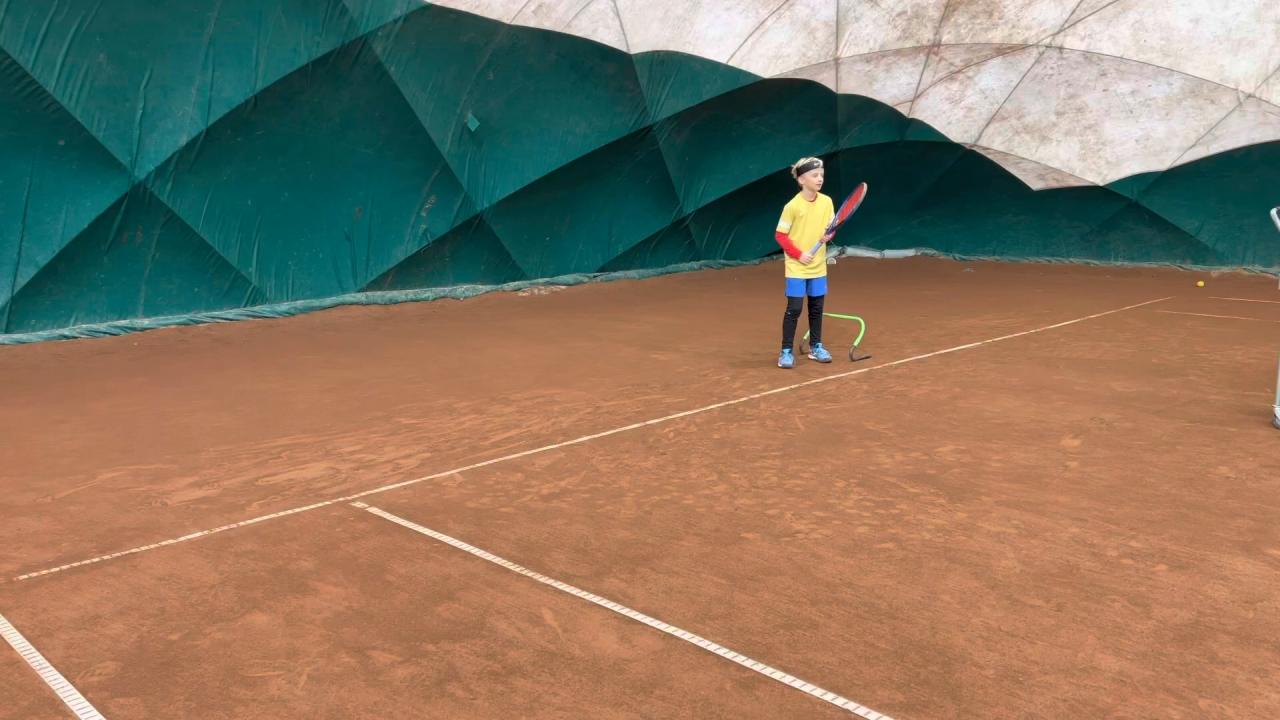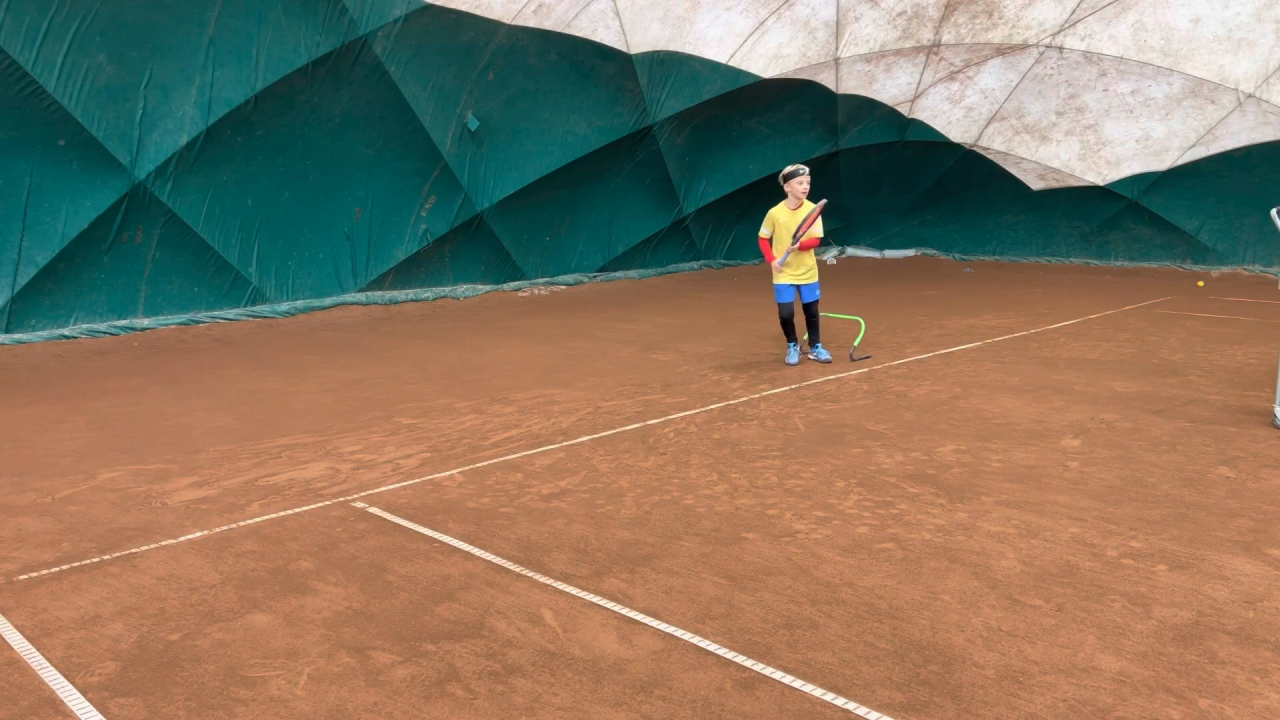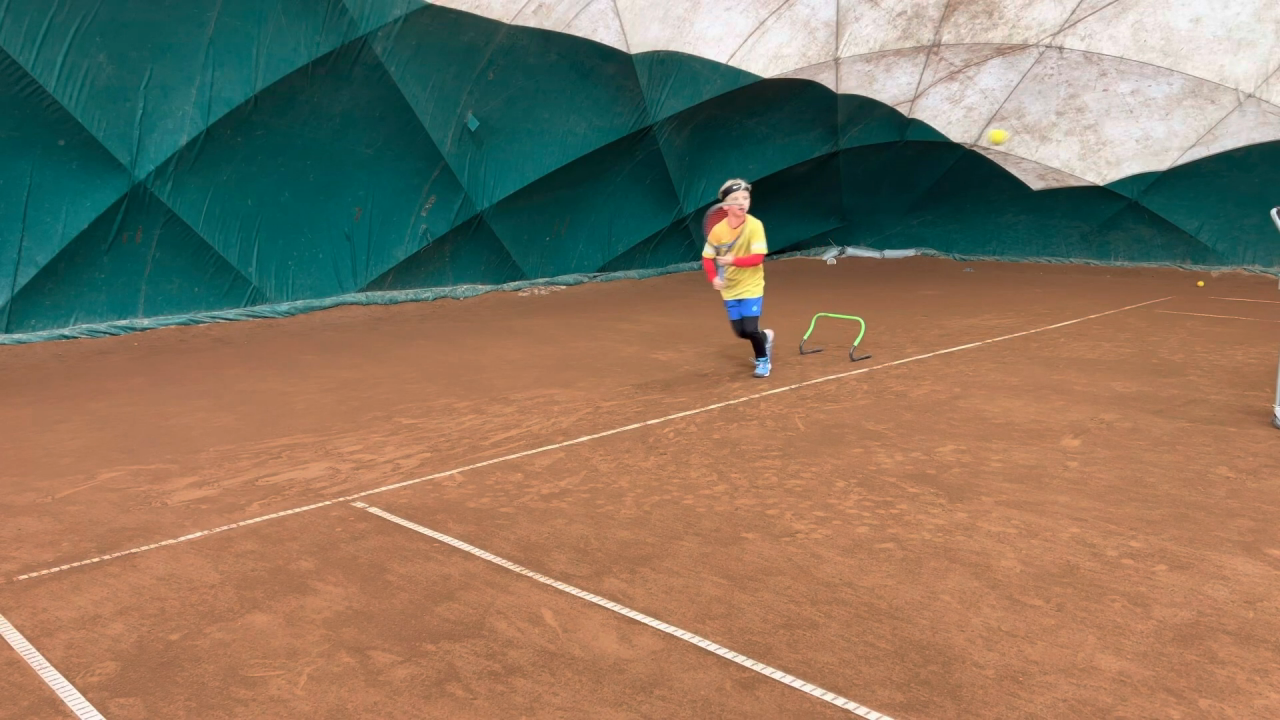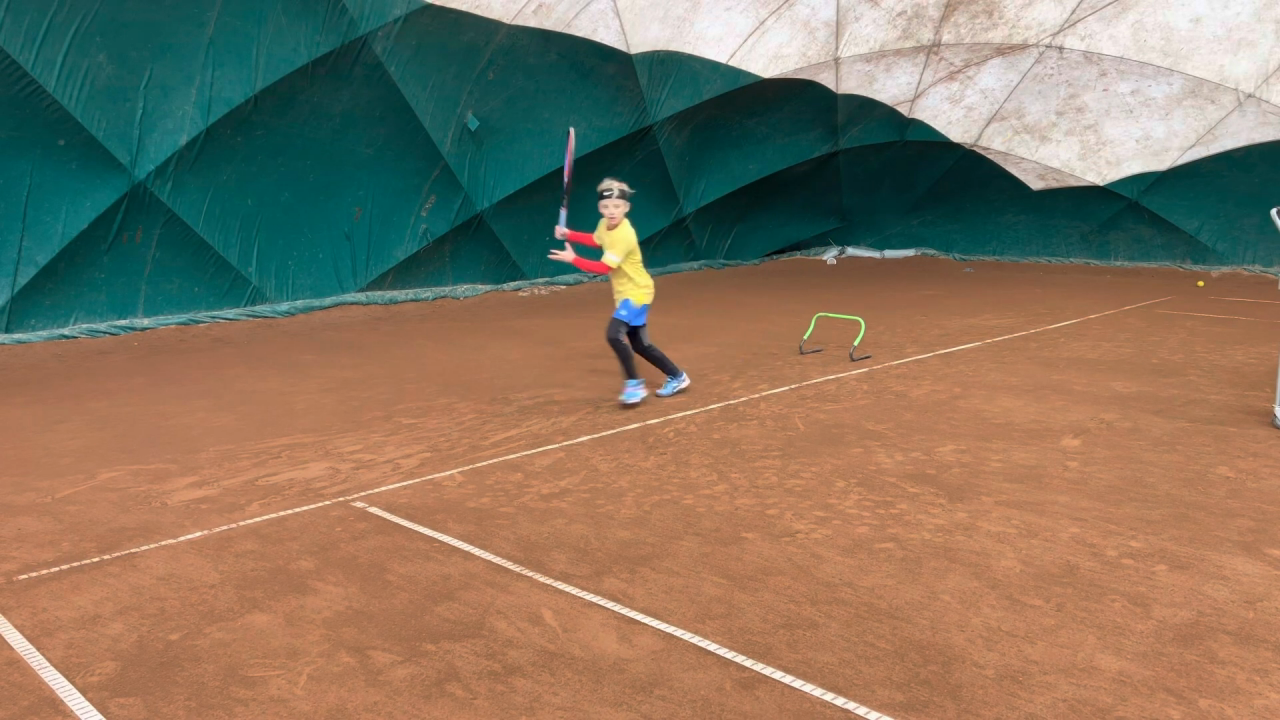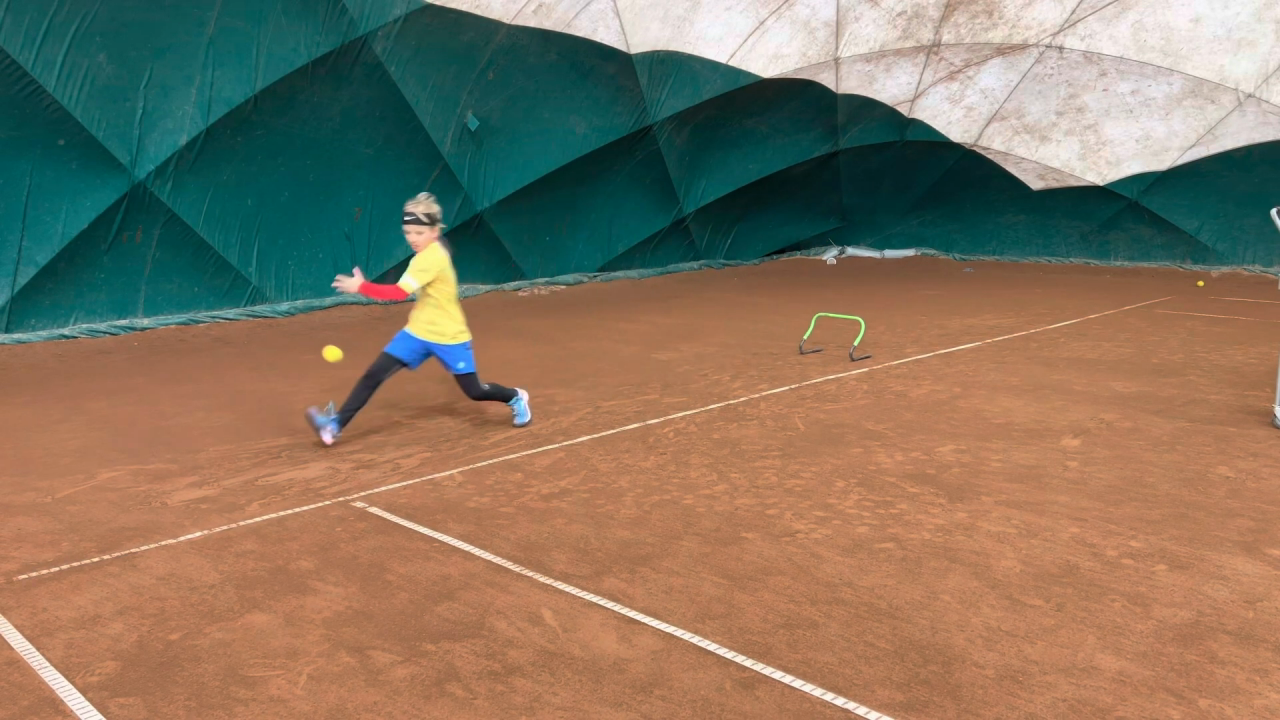
dt=0.4s
person 1, frame 1
left shoulder: (827, 202)
right shoulder: (792, 206)
right elbow: (780, 235)
left wrist: (829, 235)
right wrist: (798, 254)
left hip: (818, 267)
right hip: (797, 267)
left knee: (816, 307)
right knee: (794, 309)
left ankle: (816, 347)
right ankle: (786, 351)
person 1, frame 2
left shoulder: (812, 210)
right shoulder: (774, 213)
left elbow: (816, 240)
right elbow: (763, 239)
left wrist: (799, 245)
right wrist: (772, 259)
left hip: (807, 271)
right hip: (783, 273)
left knee: (811, 309)
right knee: (786, 314)
left ankle: (815, 347)
right ankle: (793, 346)
person 1, frame 3
left shoulder: (755, 225)
right shoulder: (717, 229)
left elbow: (758, 258)
right elbow: (708, 259)
left wrist: (733, 260)
right wrist: (714, 278)
left hip: (750, 285)
right hip: (728, 286)
left knee: (750, 328)
right knee: (742, 331)
left ankle: (762, 359)
right ankle: (764, 336)
person 1, frame 4
left shoulder: (624, 236)
right shoulder: (605, 224)
left elbow: (605, 268)
right elbow: (594, 240)
left wrist: (573, 259)
right wrist: (570, 234)
left hip: (637, 293)
right hip: (624, 293)
left knee: (614, 335)
right knee: (639, 344)
left ankle: (634, 384)
right ankle: (676, 377)
person 1, frame 5
left shoulder: (432, 258)
right shoulder: (425, 255)
left elbow: (400, 292)
left wrist: (361, 286)
left hip: (449, 335)
right hip: (417, 332)
left knee: (473, 391)
right knee: (375, 373)
left ankle: (515, 398)
right ankle: (334, 423)
